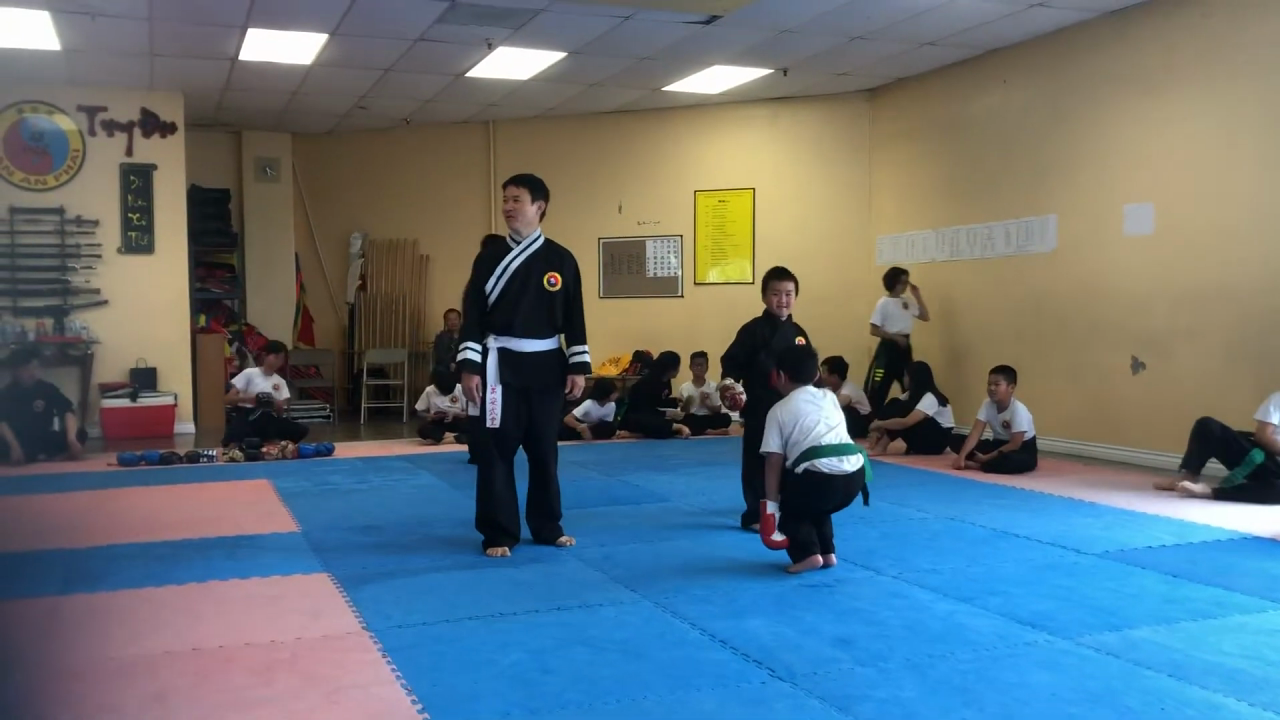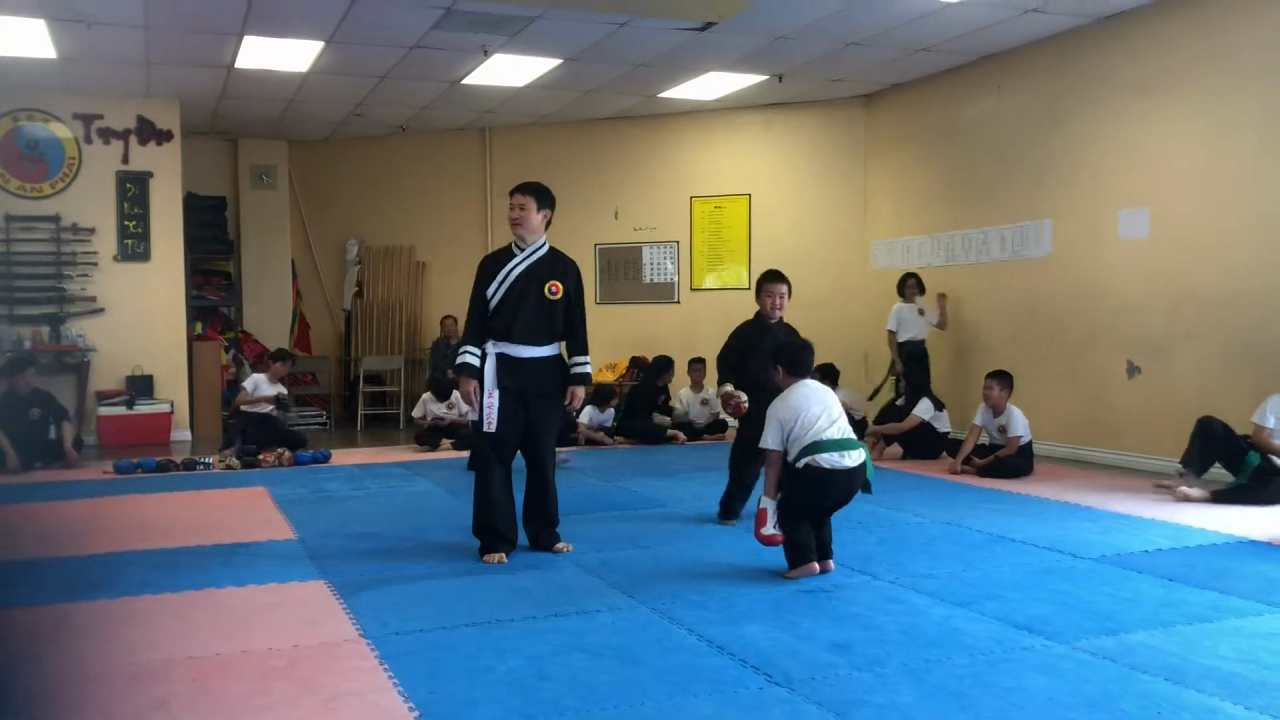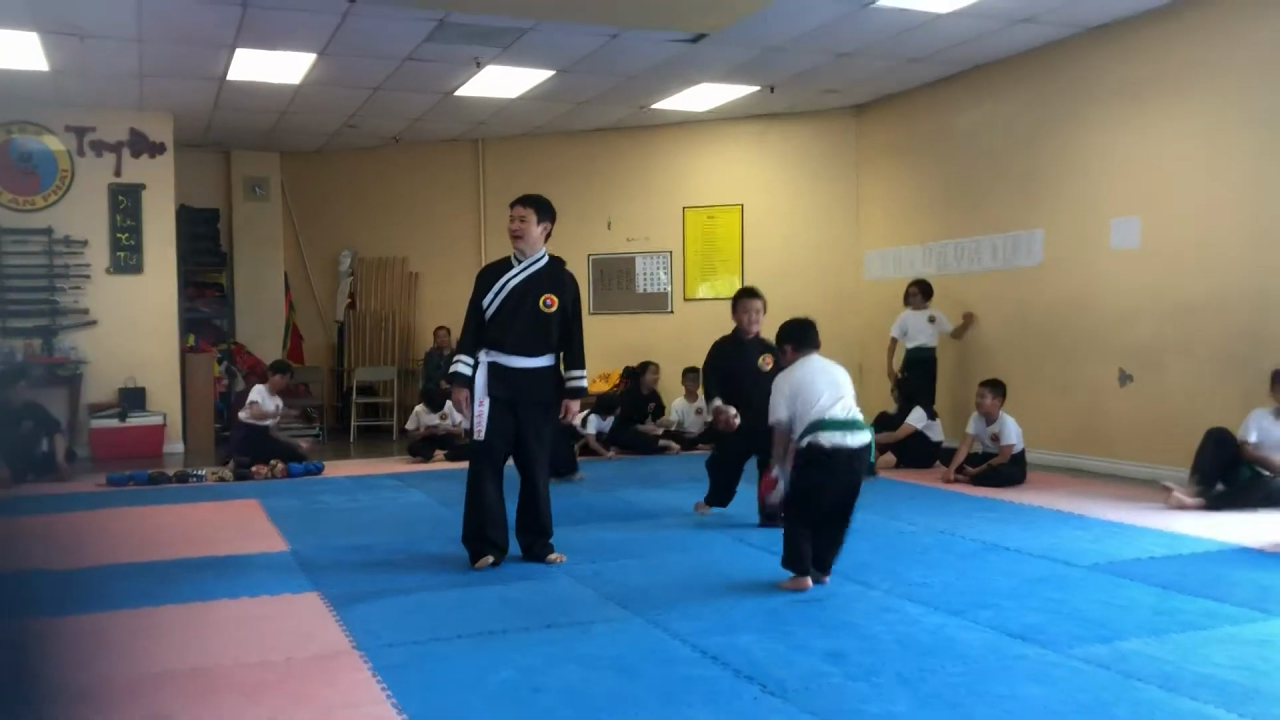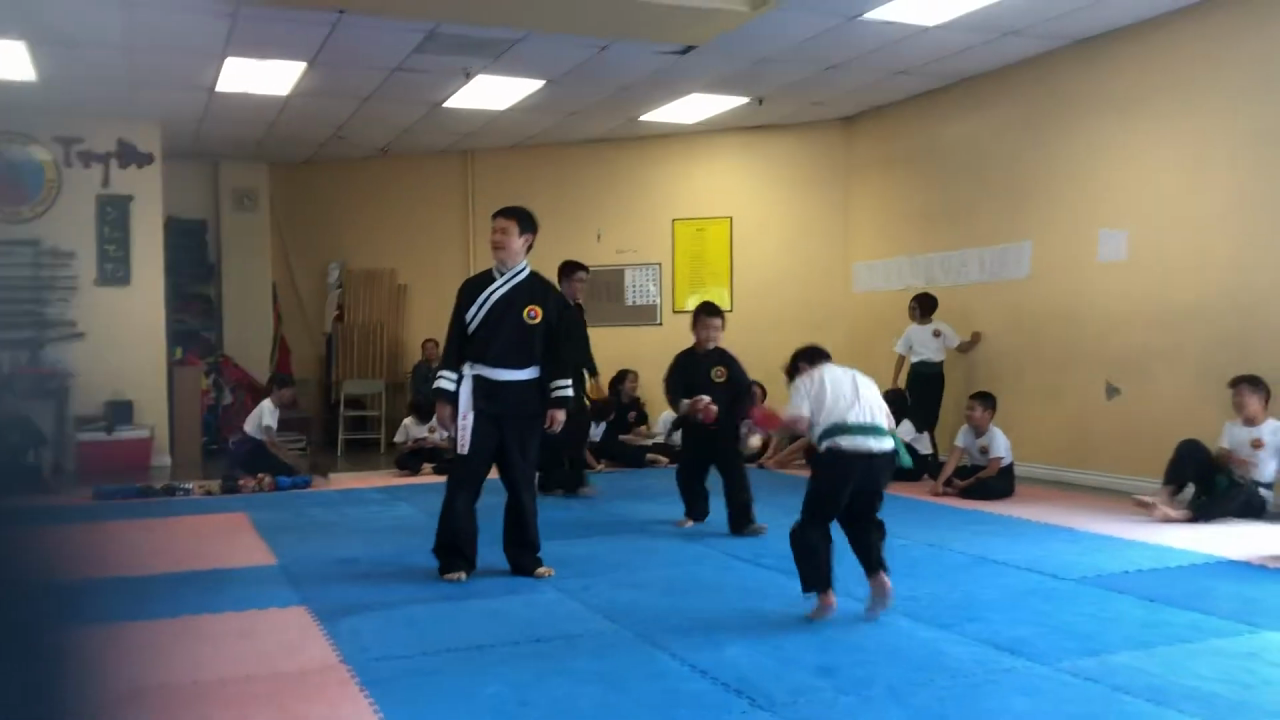
dt=0.2s
person 1, frame 1
left shoulder: (561, 259)
right shoulder: (489, 258)
left elbow: (574, 318)
right elbow: (472, 317)
left wrist: (578, 367)
right wrist: (469, 366)
left hip: (546, 365)
right hip: (501, 365)
left knee: (545, 450)
right knee: (496, 450)
left ankle: (547, 526)
right ankle: (499, 533)
person 1, frame 2
left shoulder: (564, 268)
right shoulder: (493, 263)
left elbow: (576, 328)
right elbow: (475, 321)
left wrist: (578, 378)
right wrist: (467, 370)
left hip: (546, 372)
right hip: (500, 371)
left knee: (543, 456)
right knee: (493, 455)
left ankle: (544, 533)
right ankle: (496, 539)
person 1, frame 3
left shoulder: (562, 280)
right shoulder: (491, 274)
left elbow: (573, 341)
right elbow: (472, 330)
left wrist: (574, 391)
right wrist: (460, 379)
left hip: (540, 383)
right hip: (494, 380)
left knee: (536, 466)
right knee: (486, 463)
left ankle: (537, 544)
right ankle: (485, 546)
person 1, frame 4
left shoulder: (545, 293)
right shoulder: (473, 288)
left elbow: (557, 352)
right elbow: (455, 344)
left wrist: (559, 401)
right wrist: (445, 395)
left hip: (524, 396)
right hip: (479, 394)
left knee: (522, 480)
right knee: (465, 477)
left ankle: (525, 558)
right ankle: (456, 559)
person 2, frame 1
left shoulder: (779, 411)
right shoulder: (830, 398)
left elbow: (774, 462)
left wrist: (771, 504)
left hip: (819, 476)
right hip: (854, 473)
left knee: (790, 511)
right knee: (814, 504)
left ankle: (808, 554)
right ankle: (827, 552)
person 2, frame 2
left shoulder: (779, 405)
right shoulder: (827, 392)
left elbow: (775, 459)
left wrist: (769, 500)
left hip: (820, 472)
right hip: (856, 467)
left knee: (791, 511)
right knee: (816, 507)
left ankle: (805, 561)
right ankle: (824, 558)
person 2, frame 3
left shoulder: (785, 378)
right shoulder: (838, 370)
left elbow: (782, 428)
left wrist: (779, 466)
left hip: (822, 450)
right hip: (859, 446)
left knee: (798, 512)
right knee: (836, 513)
left ankle: (802, 574)
right ankle: (822, 570)
person 2, frame 4
left shoulder: (805, 381)
right shoulder: (861, 378)
left elbow: (798, 425)
right elbow: (888, 422)
left hip: (841, 456)
right hip: (883, 453)
left knee: (810, 527)
right knee: (862, 519)
left ankle: (824, 593)
right ankle: (878, 575)
person 3, frame 1
left shoulder: (797, 332)
right shoulder: (754, 329)
right elbow: (731, 360)
right wrist: (728, 384)
right hip: (760, 406)
right knee: (758, 459)
right ankle: (755, 515)
person 3, frame 2
left shoulder: (790, 334)
right shoulder: (746, 332)
right elbow: (726, 362)
right wrist: (727, 390)
right hip: (754, 408)
right knee: (746, 460)
right ankle: (730, 509)
person 3, frame 3
left shoulder: (769, 350)
right shoulder: (723, 347)
right elbow: (710, 379)
right wrist: (717, 406)
left hip: (764, 420)
right hip: (734, 420)
left knee: (770, 465)
right knee: (722, 464)
left ankle: (772, 513)
right ankle: (714, 499)
person 3, frame 4
left shoulder: (727, 360)
right shoulder: (683, 360)
left elbow: (744, 392)
right elbow: (673, 392)
left wrist: (747, 420)
right wrist: (688, 406)
left hip: (724, 428)
right hip: (695, 429)
left knee: (735, 473)
right knee: (689, 474)
left ankle: (743, 520)
right ankle: (695, 513)
